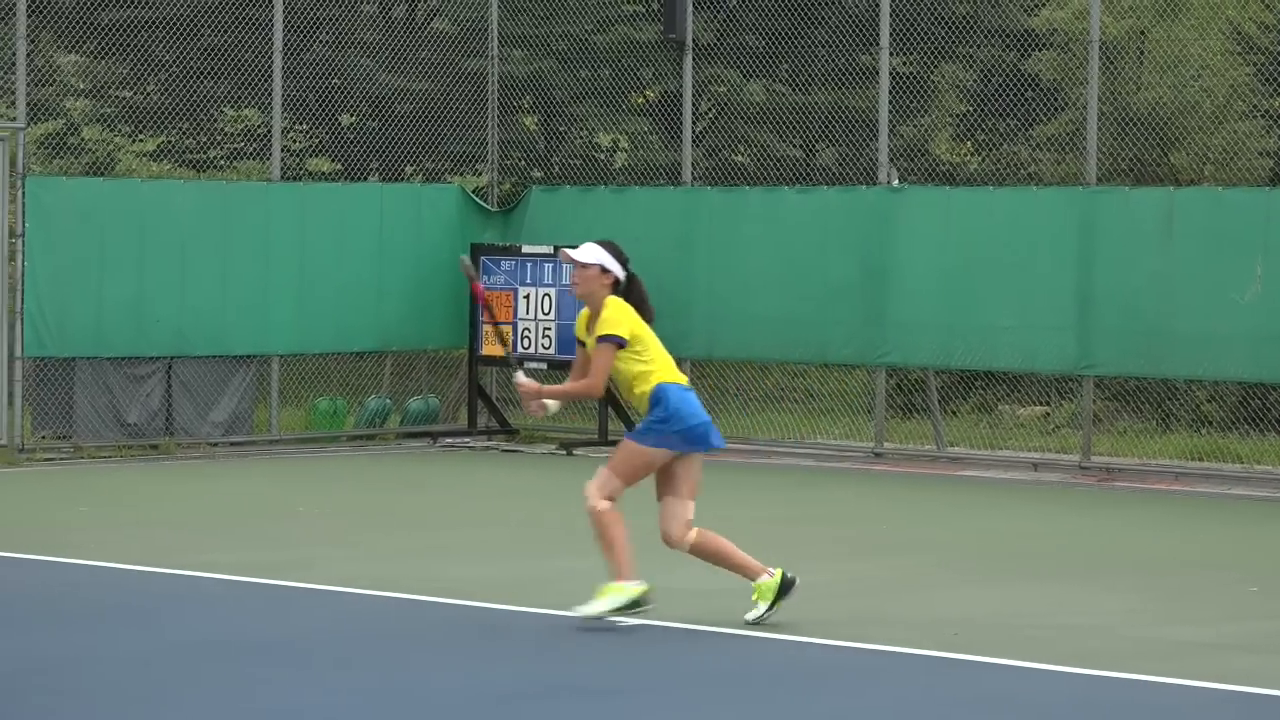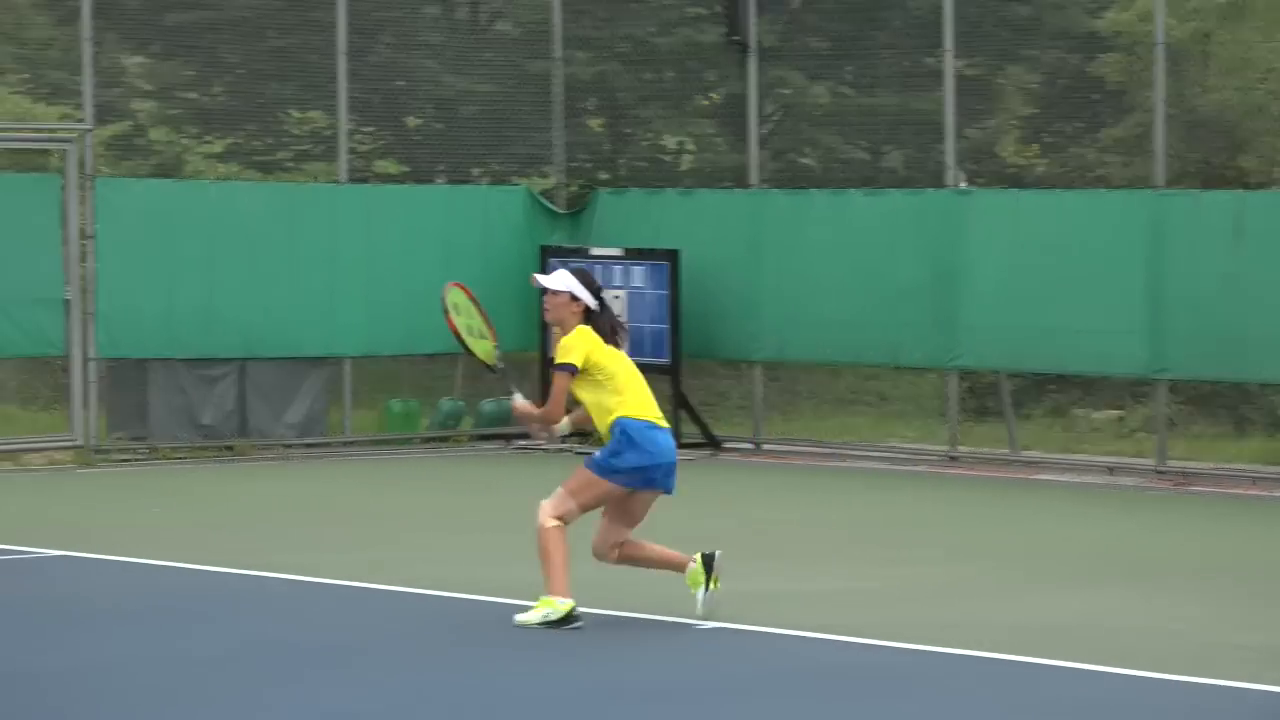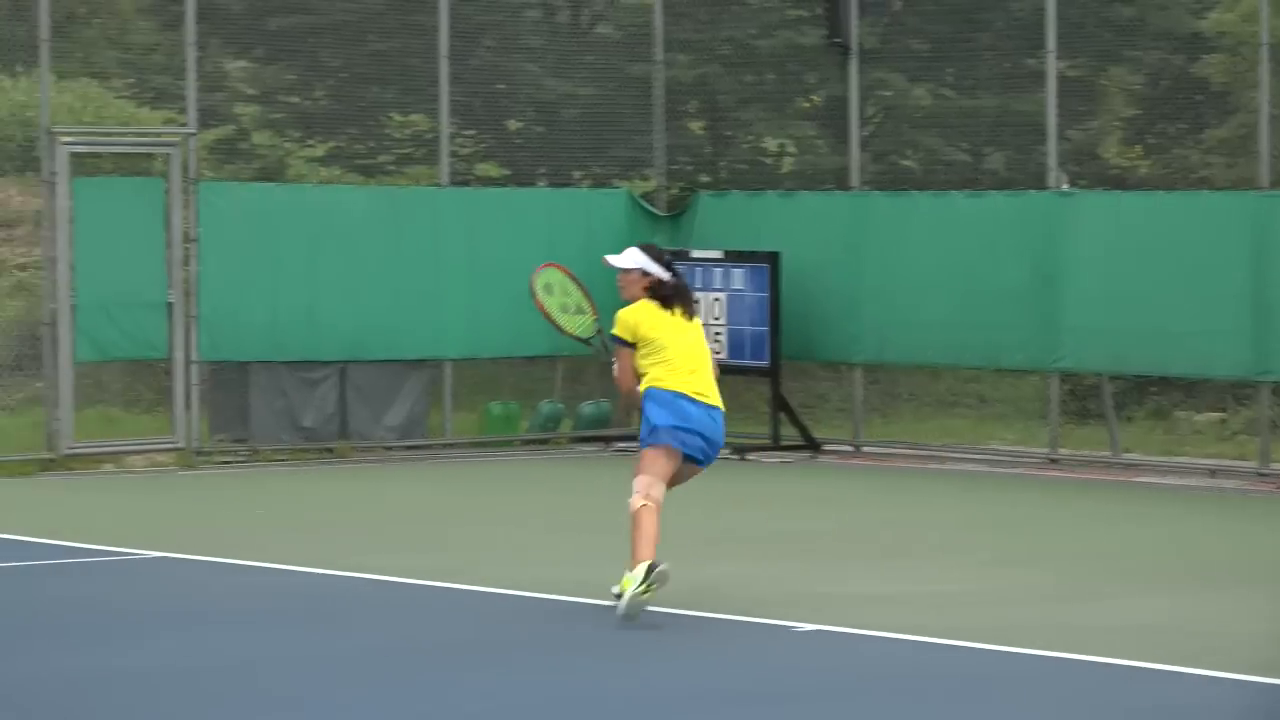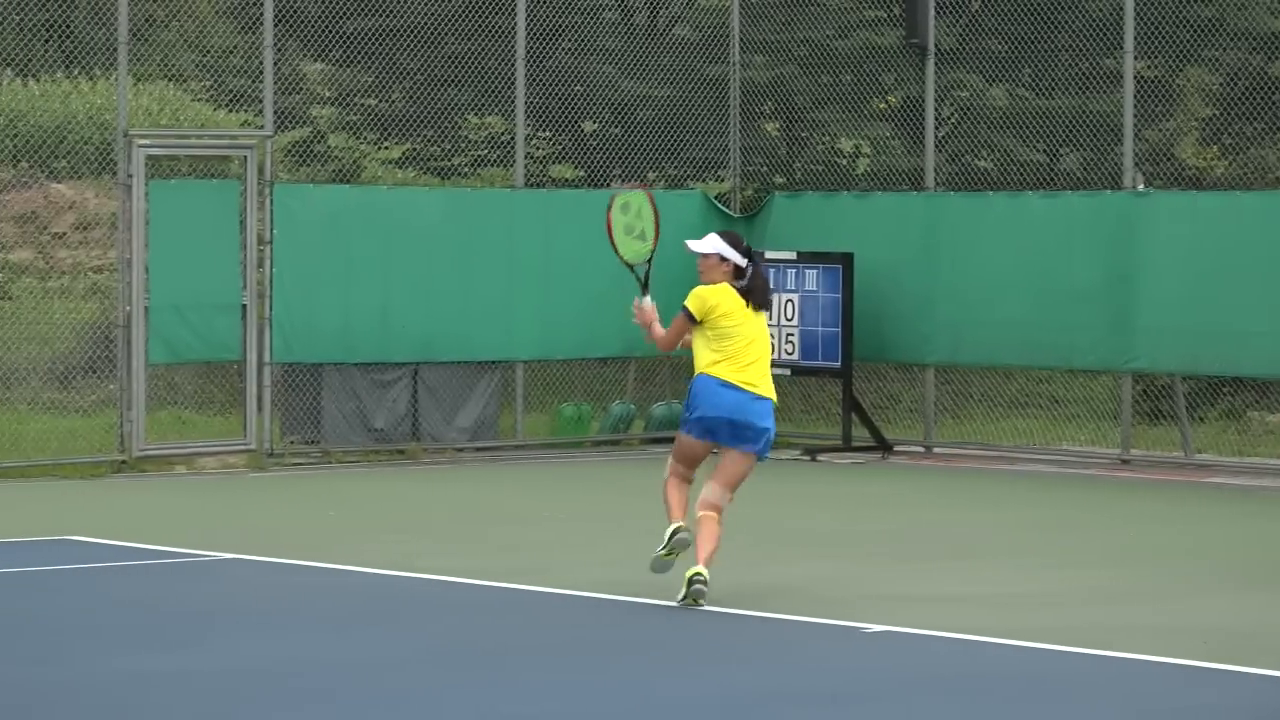
dt=0.2s
person 1, frame 1
left shoulder: (613, 315)
right shoulder: (587, 321)
left elbow: (594, 386)
right elbow: (577, 378)
left wrist: (539, 391)
right wrist: (543, 395)
left hip: (673, 411)
right hip: (680, 417)
left knee: (598, 494)
right knee: (676, 532)
left ankle: (627, 585)
right ankle: (769, 580)
person 1, frame 2
left shoulder: (573, 342)
right shoulder: (600, 341)
left elbow: (553, 413)
left wrist: (526, 412)
right wrist: (564, 424)
left hip: (636, 442)
right hip: (656, 446)
left knee: (550, 513)
right knee: (608, 548)
left ankle: (558, 604)
right ankle: (696, 565)
person 1, frame 3
left shoulder: (631, 317)
right shoulder: (687, 316)
left elbow: (627, 386)
left wrist: (634, 391)
left hip: (671, 411)
right hip: (712, 421)
left knee: (643, 500)
right knee: (646, 493)
left ankle: (646, 570)
right ankle: (642, 571)
person 1, frame 4
left shoulder: (704, 296)
right shoulder: (754, 304)
left elbow: (666, 344)
left wrist: (650, 322)
right wrist: (674, 328)
left hip: (715, 399)
right hip: (757, 412)
left knee: (677, 472)
right knee: (710, 505)
left ankle: (677, 528)
right ankle: (699, 573)
